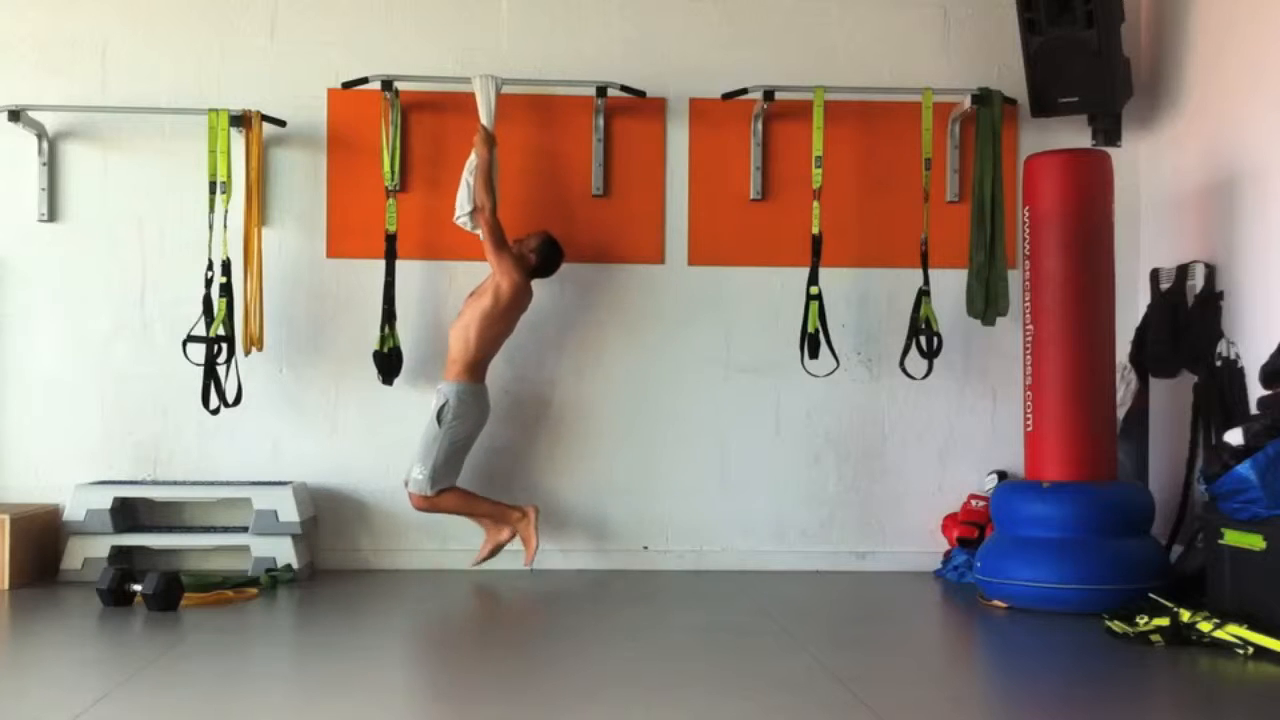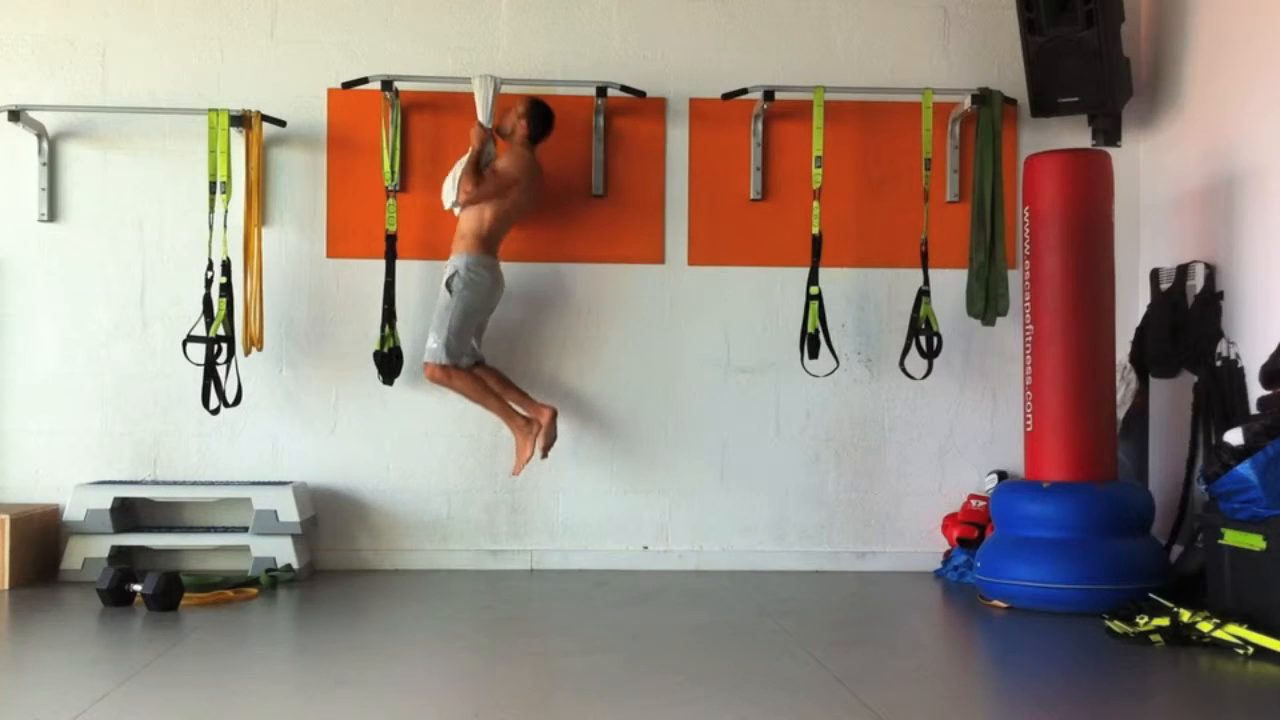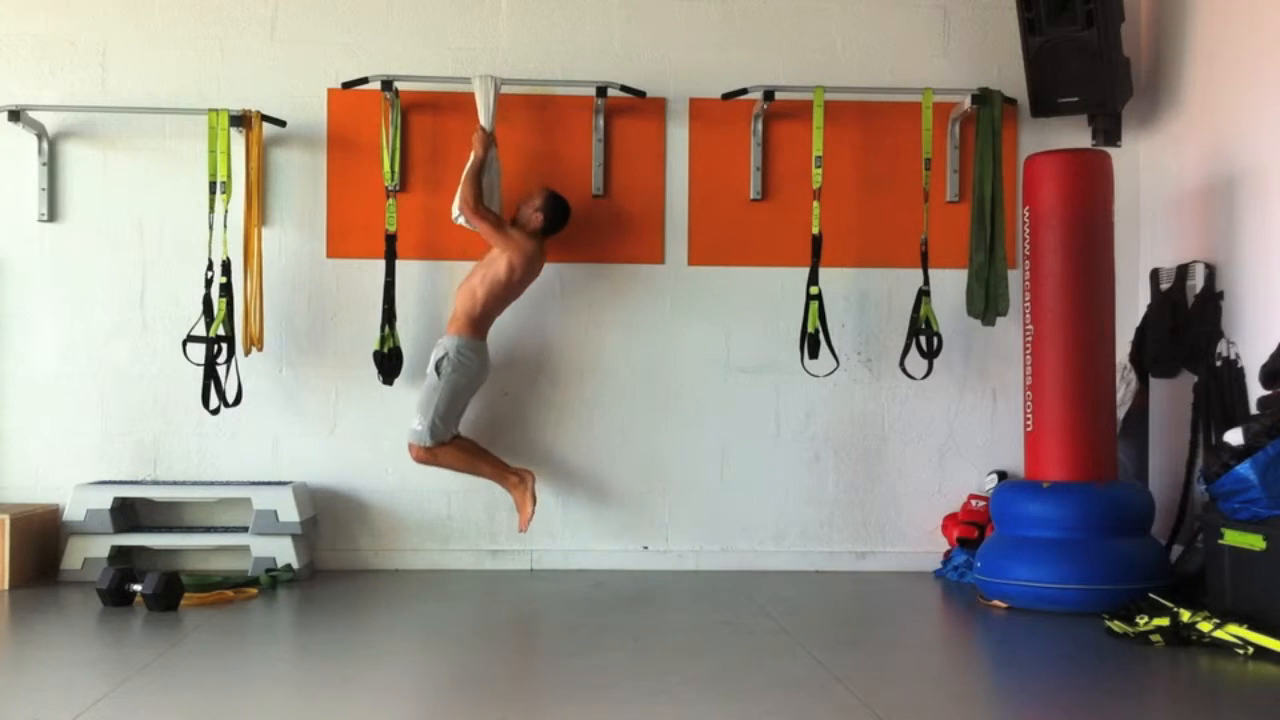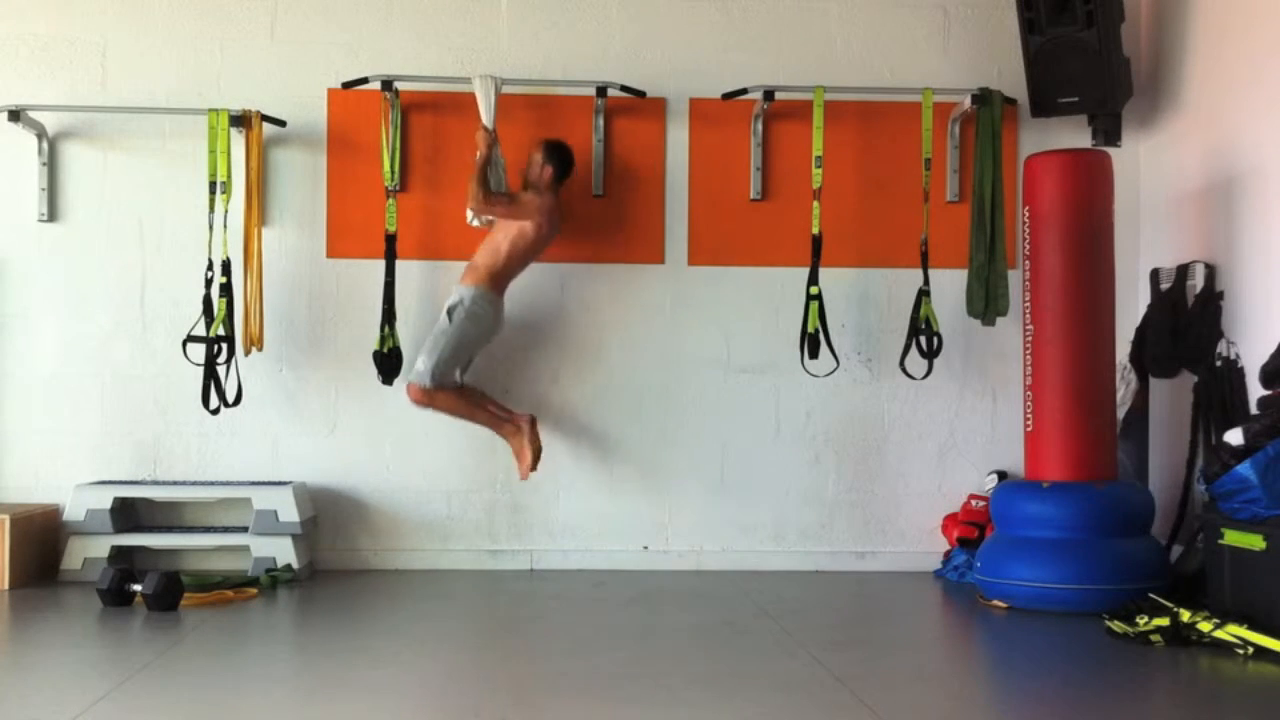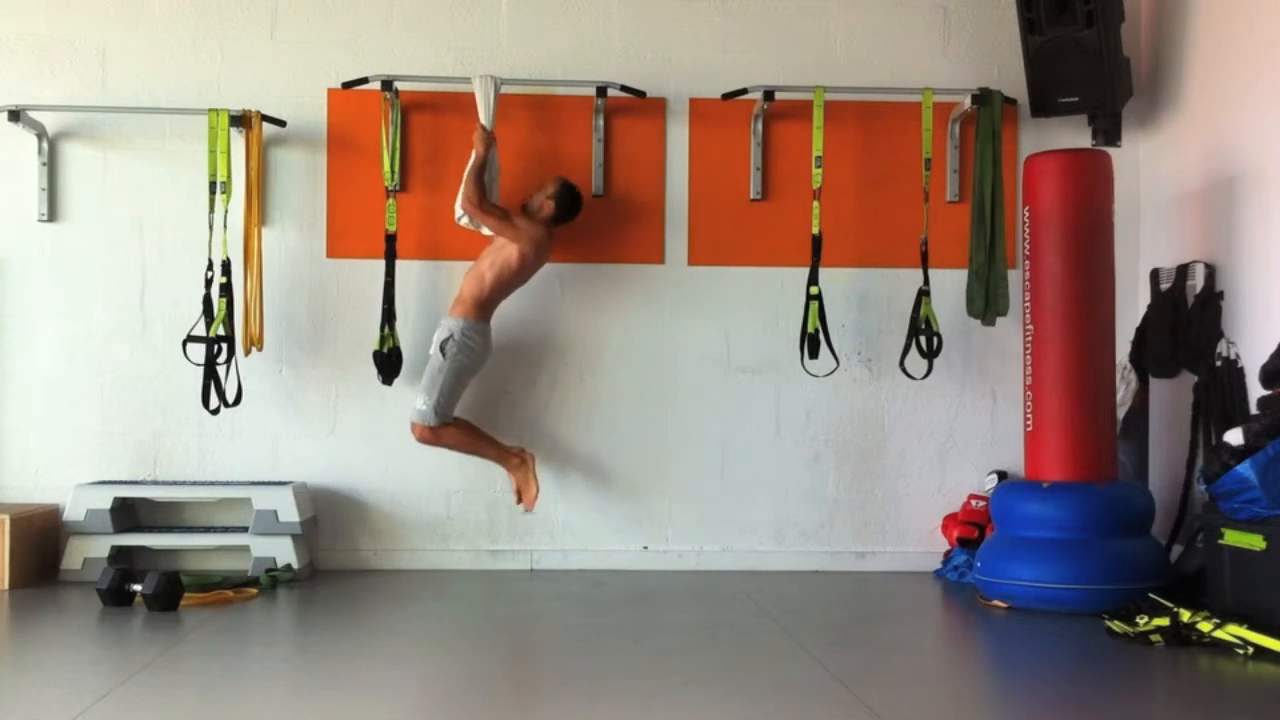
dt=1s
person 1, frame 1
left shoulder: (510, 279)
right shoulder: (513, 286)
left elbow: (487, 214)
right elbow: (486, 217)
left wrist: (484, 154)
right wrist: (485, 157)
left hip: (459, 396)
right hip: (461, 394)
left knee: (423, 494)
right knee: (433, 485)
left ankle: (515, 515)
right ankle: (500, 525)
person 1, frame 2
left shoulder: (519, 161)
right shoulder: (520, 165)
left elbow: (467, 193)
right elbow: (481, 194)
left wrist: (477, 147)
right wrist: (480, 148)
left hip: (470, 269)
right hip: (481, 272)
left knee: (438, 367)
right knee: (467, 364)
left ankle: (519, 423)
right ankle: (538, 411)
person 1, frame 3
left shoulder: (522, 247)
right shoulder: (522, 248)
left elbow: (469, 206)
right elbow: (480, 211)
left wrist: (479, 154)
right wrist: (486, 156)
left hip: (459, 350)
right hip: (465, 349)
left knee: (423, 448)
right knee: (442, 438)
left ankle: (514, 480)
right ankle: (515, 478)
person 1, frame 4
left shoulder: (542, 204)
right shoulder: (538, 212)
left elbow: (477, 200)
right elbow: (493, 203)
left wrist: (484, 152)
right wrist: (489, 154)
left hip: (473, 304)
right hip: (482, 306)
left knee: (420, 389)
right knee: (444, 386)
left ankle: (511, 428)
right ankle: (516, 421)
person 1, frame 5
left shoulder: (531, 233)
right shoulder: (529, 235)
left elbow: (471, 203)
right elbow: (483, 207)
left wrist: (481, 151)
right wrist: (485, 155)
left hip: (462, 332)
right hip: (466, 330)
left knee: (425, 428)
right knee: (436, 420)
left ankle: (513, 460)
right ankle: (513, 456)
